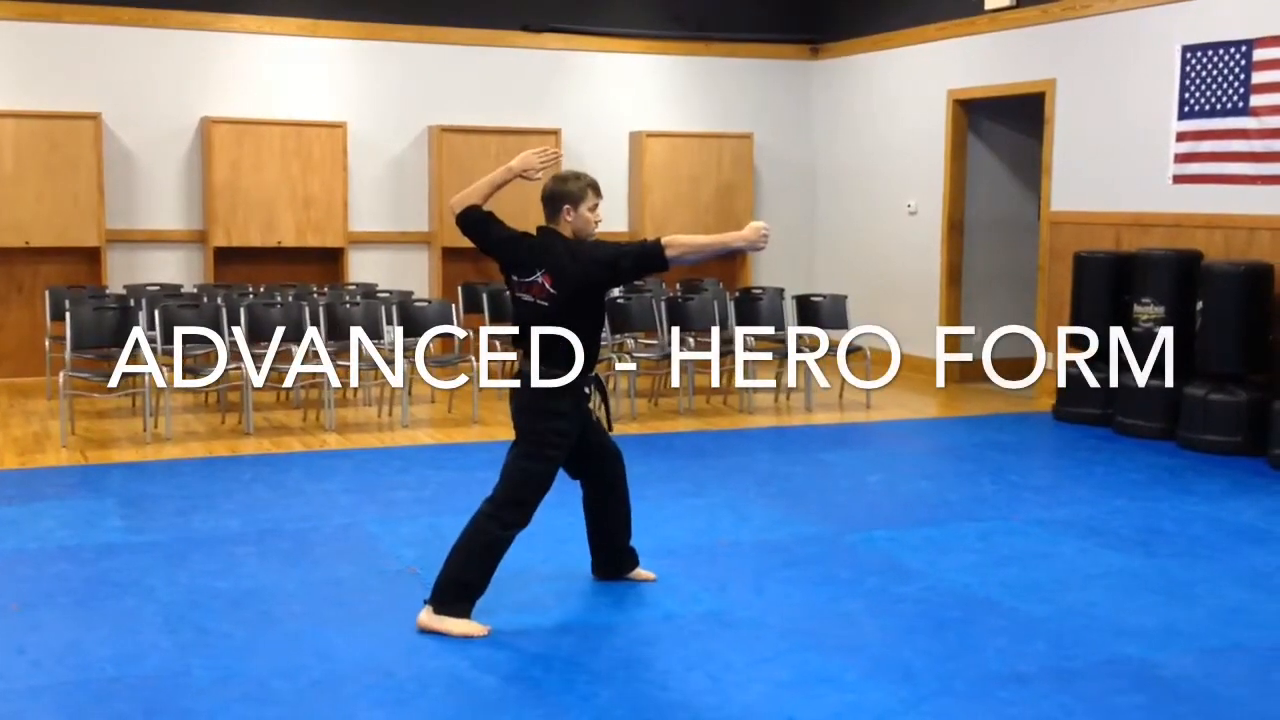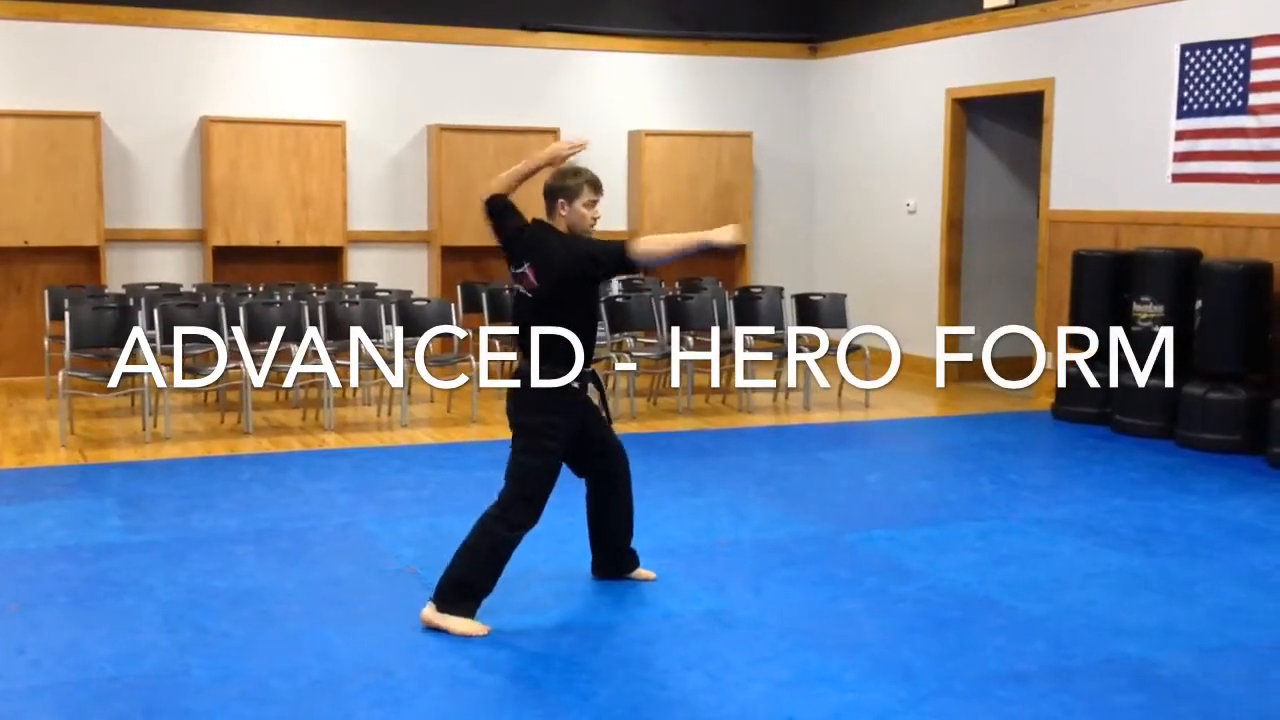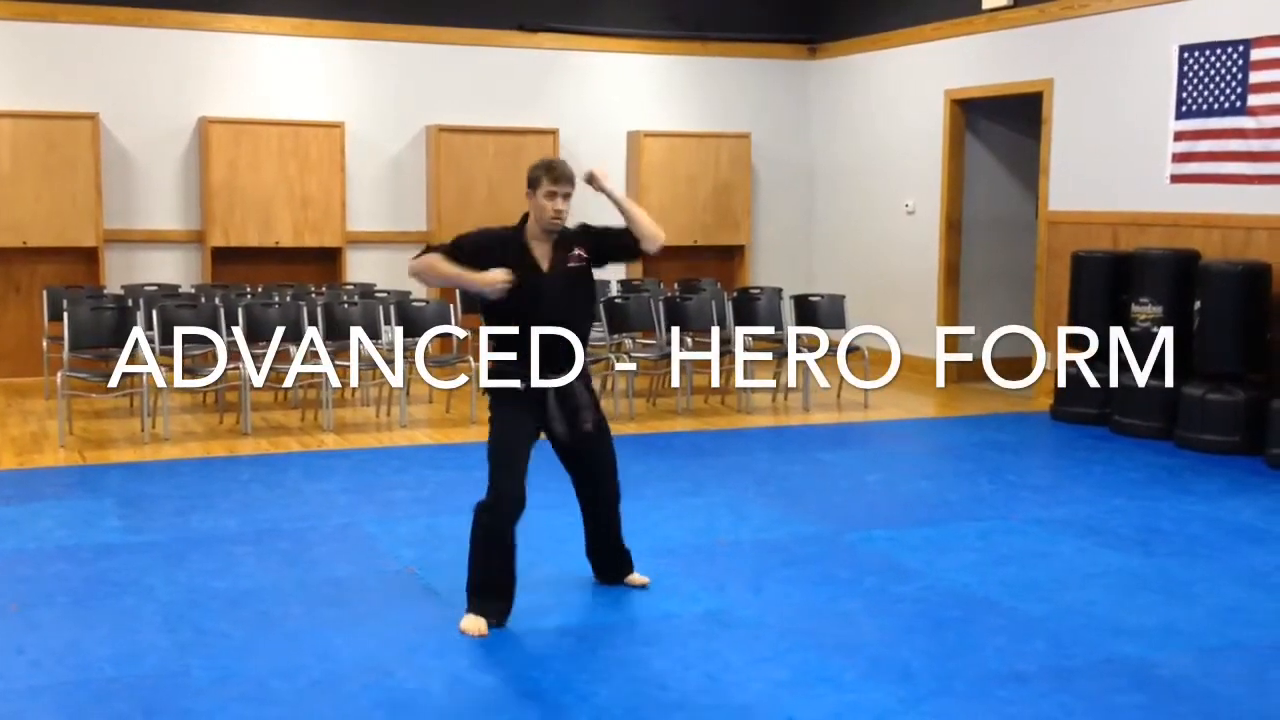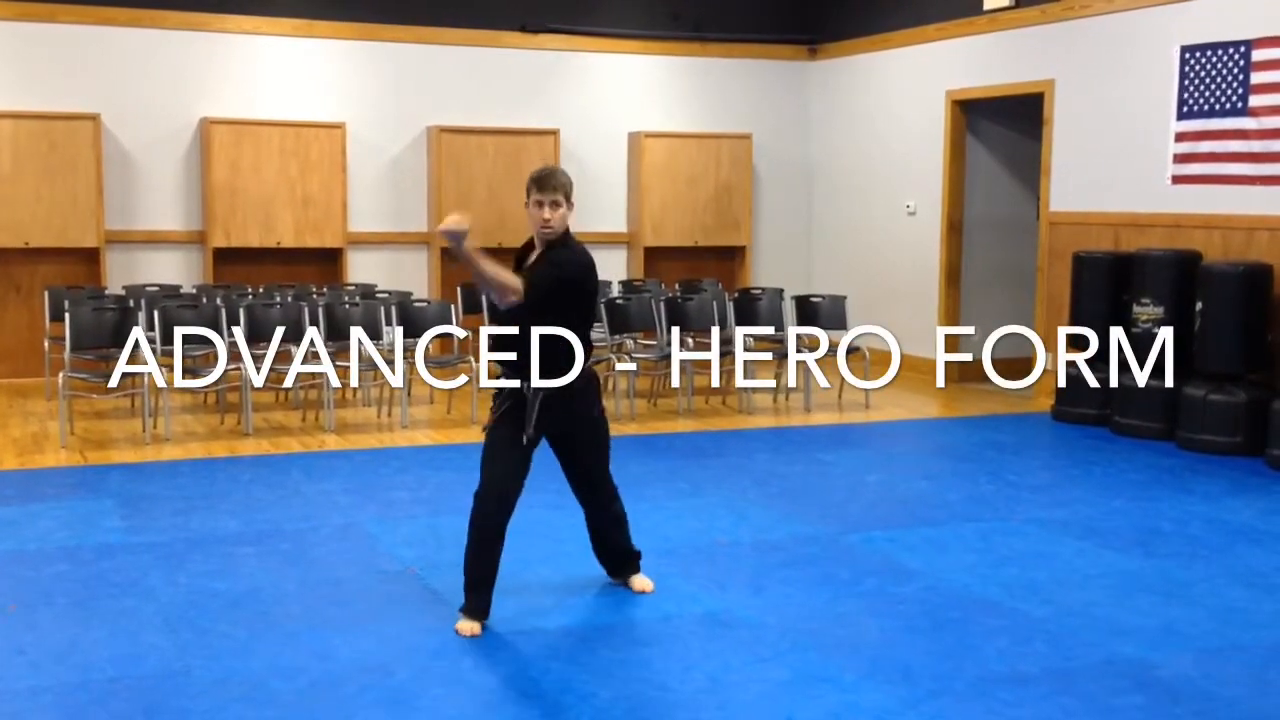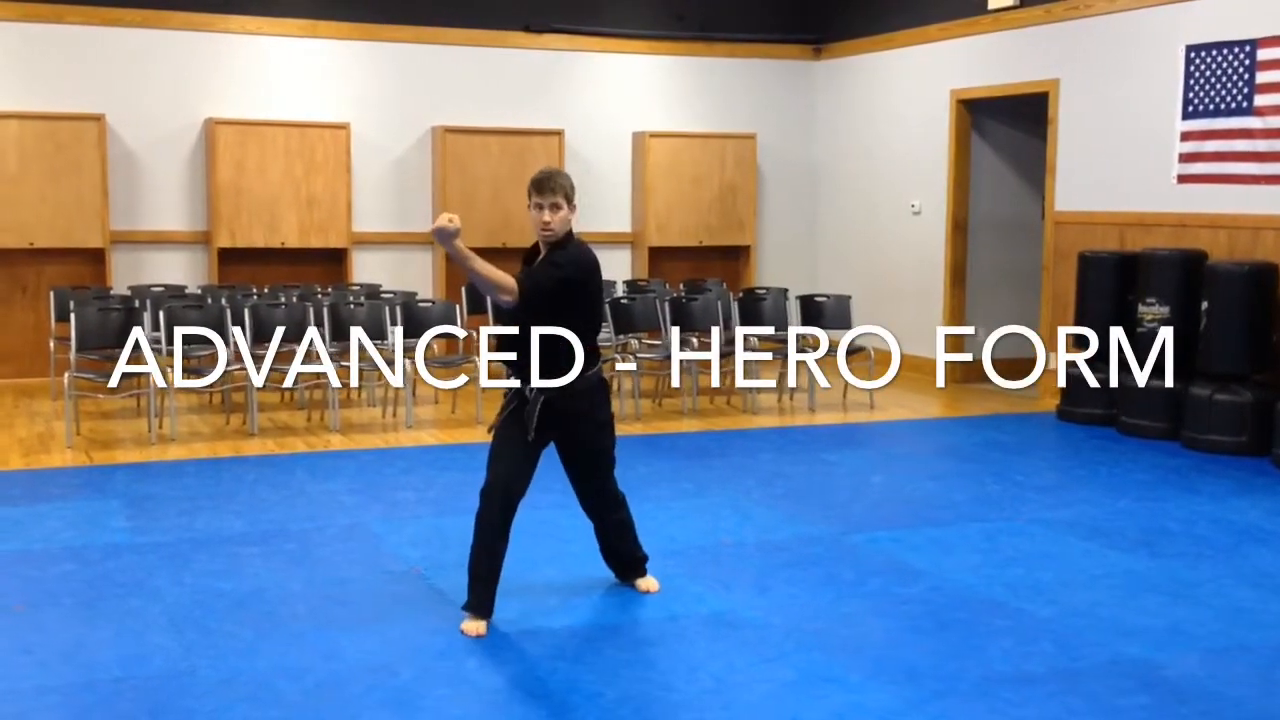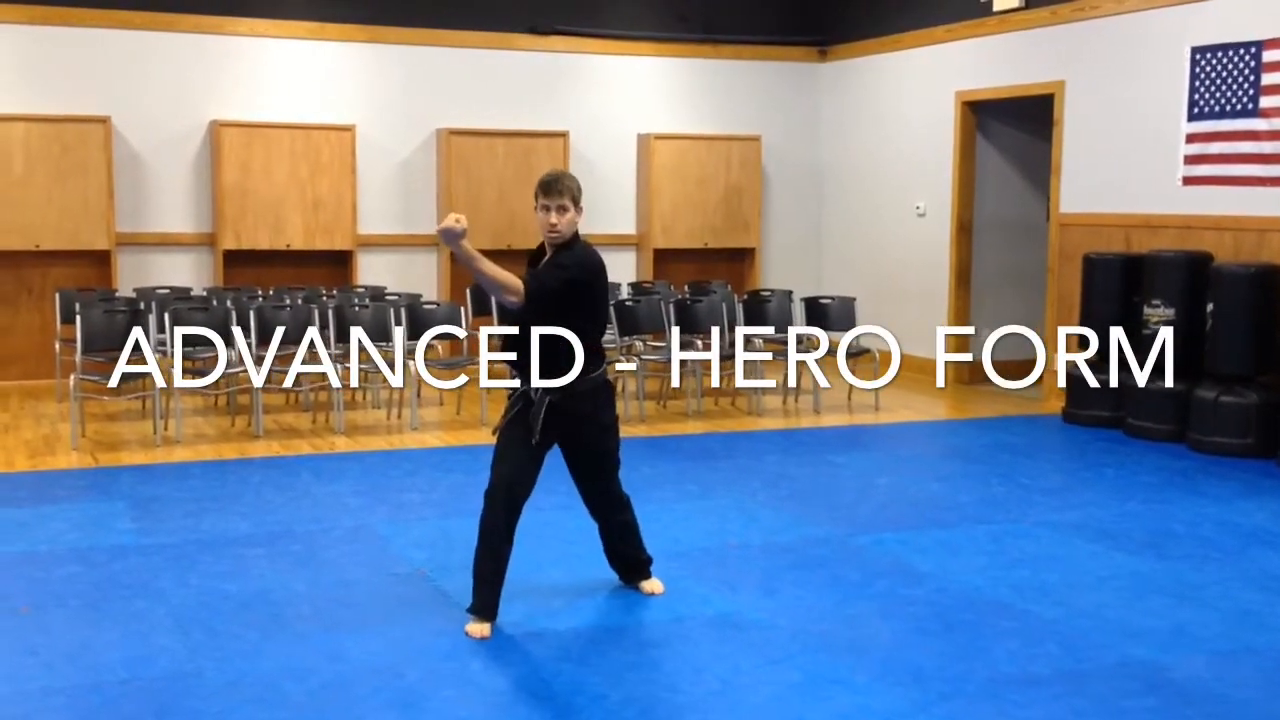
dt=0.3s
person 1, frame 1
left shoulder: (519, 250)
right shoulder: (586, 261)
left elbow: (461, 208)
right elbow: (667, 250)
left wrist: (512, 169)
right wrist: (739, 240)
left hip: (547, 389)
right hip: (553, 397)
left knee: (605, 468)
right knee: (512, 502)
left ankle: (615, 562)
right ankle: (443, 607)
person 1, frame 2
left shoulder: (524, 238)
right shoulder: (570, 254)
left elbow: (497, 195)
right elbow: (639, 252)
left wrist: (544, 160)
right wrist: (710, 238)
left hip: (560, 389)
right hip: (546, 394)
left knee: (610, 465)
right knee: (521, 502)
left ankle: (615, 562)
right ankle: (447, 604)
person 1, frame 3
left shoulder: (583, 242)
right shoulder: (493, 243)
left elbow: (653, 241)
right elbow: (422, 264)
left wrist: (609, 192)
right wrist: (473, 279)
left hip: (572, 388)
right hip: (515, 389)
left knee: (600, 481)
right knee: (505, 499)
left ankle: (614, 566)
right ankle: (484, 604)
person 1, frame 4
left shoulder: (571, 259)
right shoulder: (529, 252)
left elbow: (514, 292)
left wrist: (462, 246)
left hip: (572, 394)
right hip: (518, 393)
left knee: (596, 488)
right knee: (493, 498)
left ankle: (624, 566)
right ankle: (474, 606)
person 1, frame 5
left shoulder: (576, 262)
right shoulder: (540, 253)
left elbow: (509, 293)
left wrist: (453, 246)
left hip: (578, 396)
right hip: (528, 394)
left knee: (599, 491)
right knee: (497, 496)
left ankle: (631, 566)
right ankle: (479, 605)
person 1, frame 6
left shoulder: (582, 263)
right shoulder: (545, 255)
left elbow: (516, 294)
left wrist: (459, 246)
left hip: (582, 396)
right hip: (532, 396)
left knee: (604, 492)
right knee: (501, 498)
left ankle: (636, 569)
right ankle: (484, 608)
